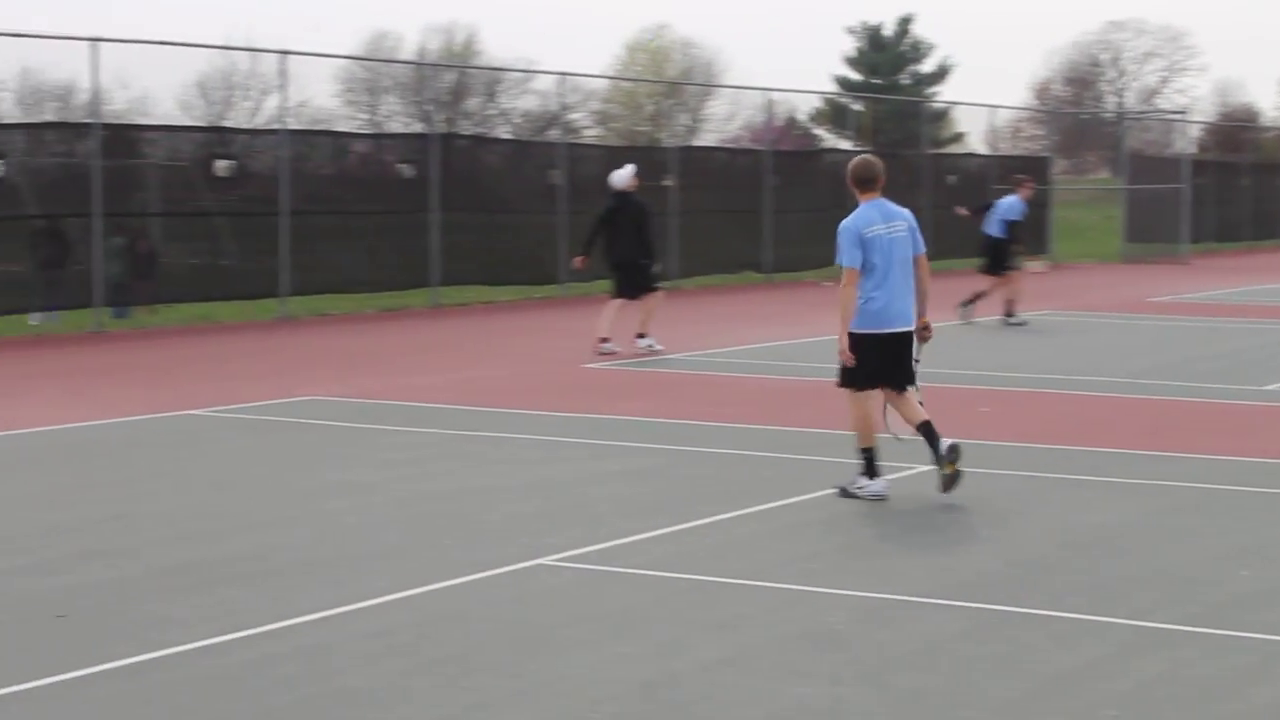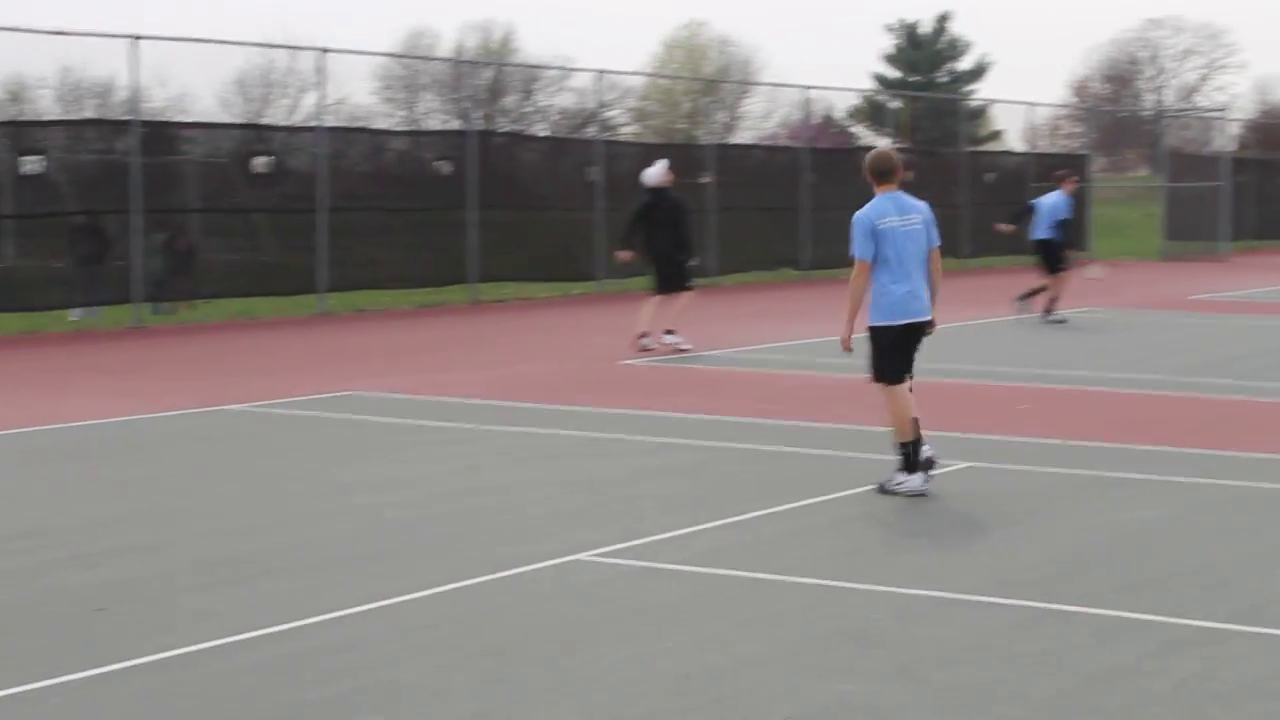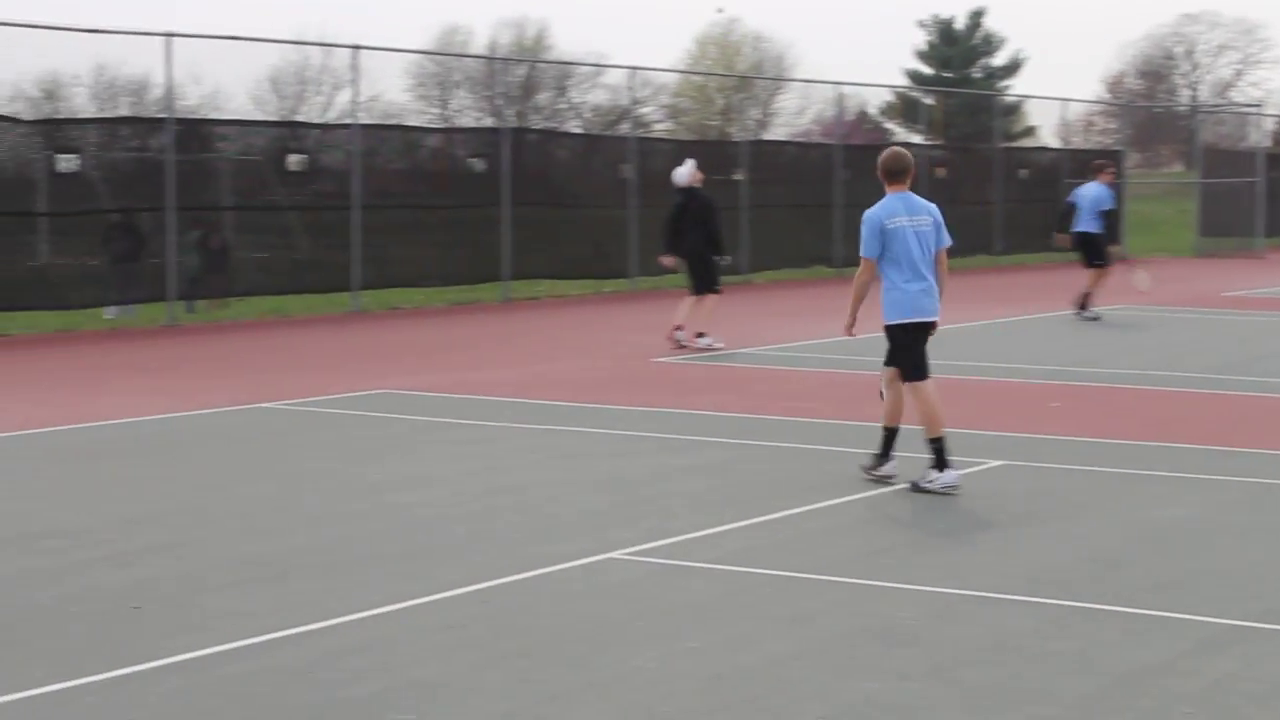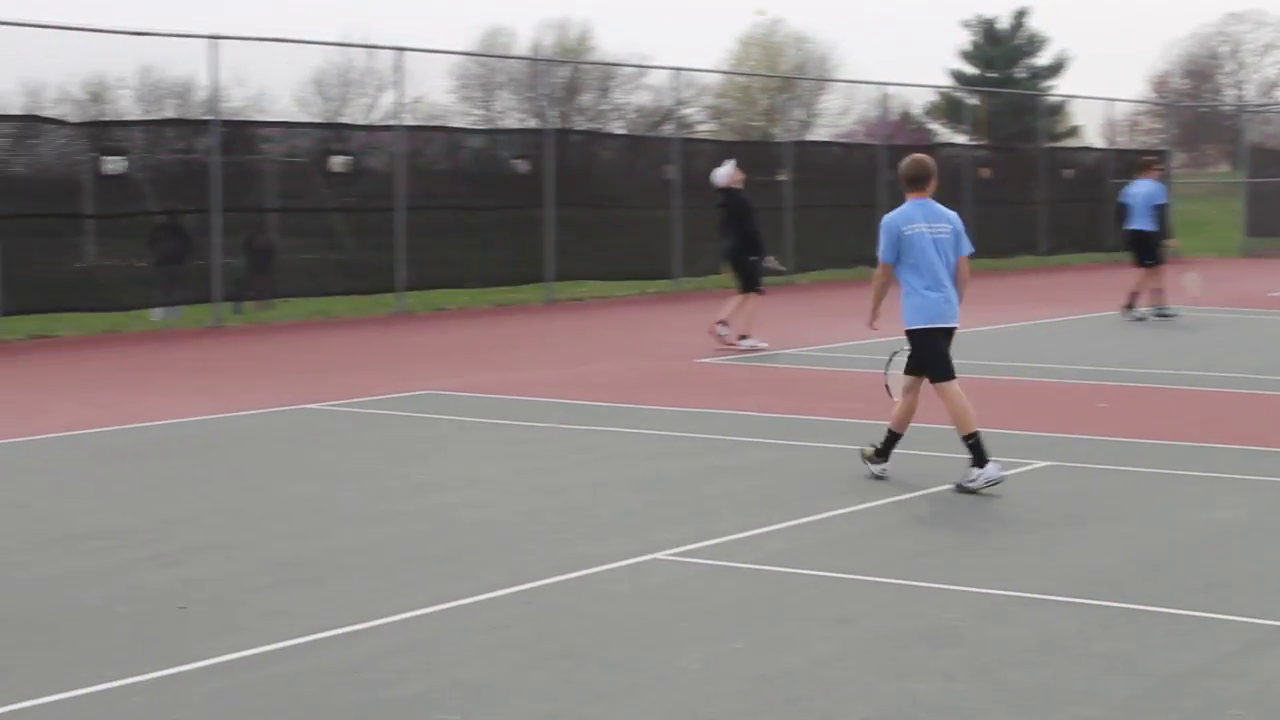
dt=0.1s
person 1, frame 1
left shoulder: (851, 226)
right shoulder: (905, 217)
left elbow: (849, 284)
right elbow: (922, 270)
left wrist: (843, 337)
right wrist: (922, 317)
left hip: (868, 324)
right hip: (903, 322)
left knee: (860, 395)
right knee: (897, 395)
left ankle: (871, 477)
right ankle: (940, 449)
person 1, frame 2
left shoulder: (866, 216)
right shoulder: (922, 209)
left elbow: (861, 275)
right elbow: (935, 264)
left wrist: (848, 325)
right wrist: (929, 309)
left hip: (887, 314)
right hip: (917, 311)
left knee: (892, 388)
right knee: (898, 385)
left ankle: (912, 471)
right ankle: (920, 451)
person 1, frame 3
left shoulder: (876, 215)
right shoulder: (930, 211)
left elbow: (866, 272)
right elbow: (942, 267)
left wrist: (852, 314)
left hip: (902, 312)
right hip: (926, 309)
left knee: (919, 386)
right knee: (893, 378)
left ankle: (943, 469)
right ankle: (884, 458)
person 1, frame 4
left shoulder: (893, 221)
right shoulder: (951, 219)
left elbow: (883, 275)
right elbow: (963, 272)
left wrist: (873, 310)
left hip: (921, 317)
right hip: (945, 315)
left knee: (947, 388)
right knee: (912, 381)
left ankle: (983, 463)
right ankle: (882, 455)
